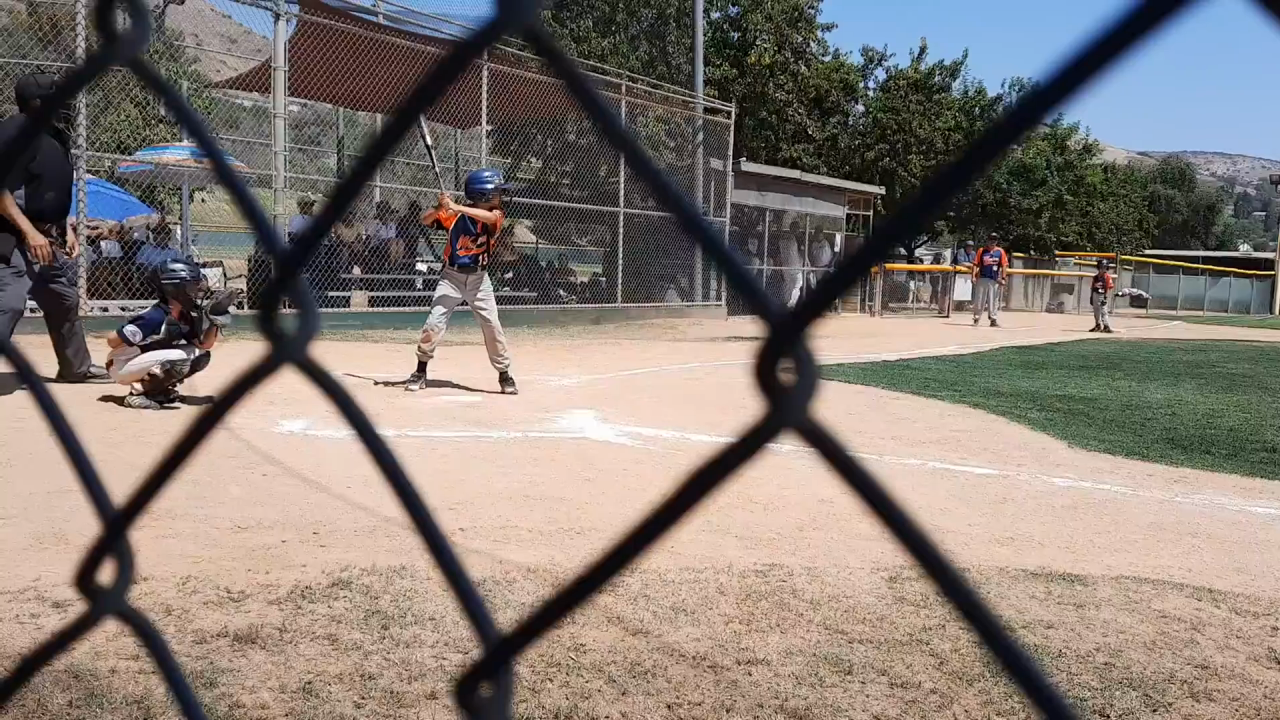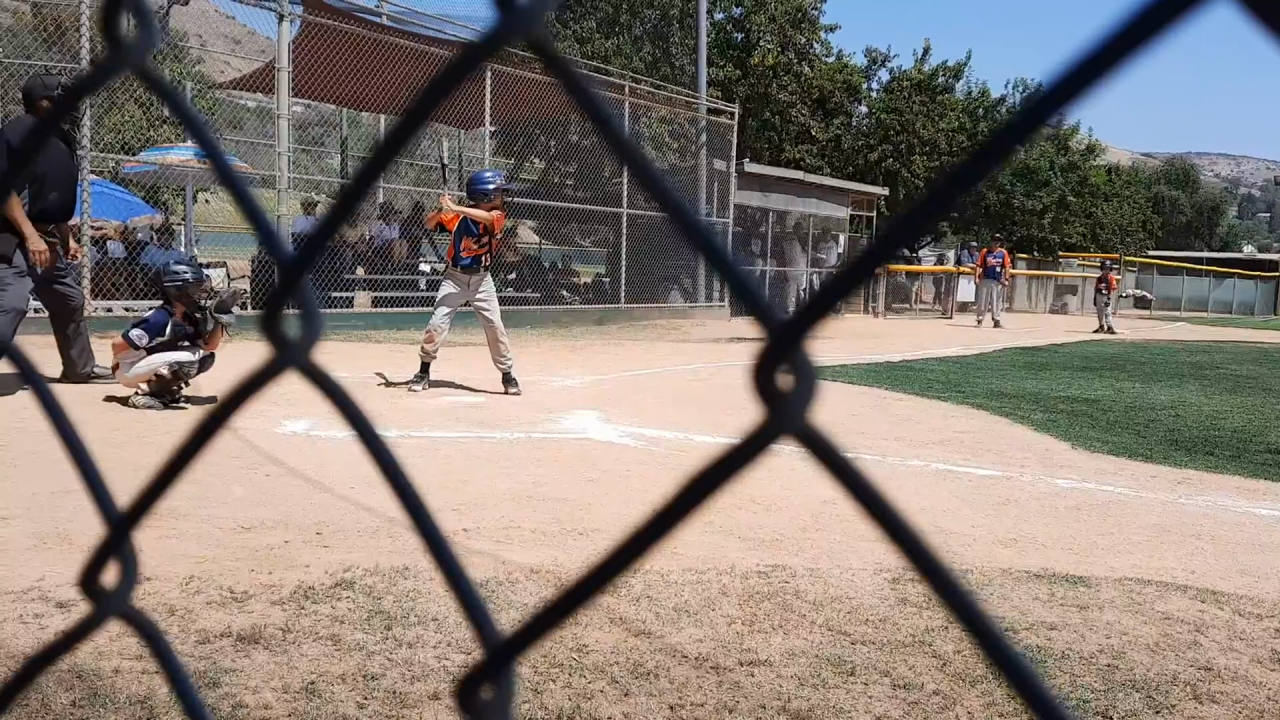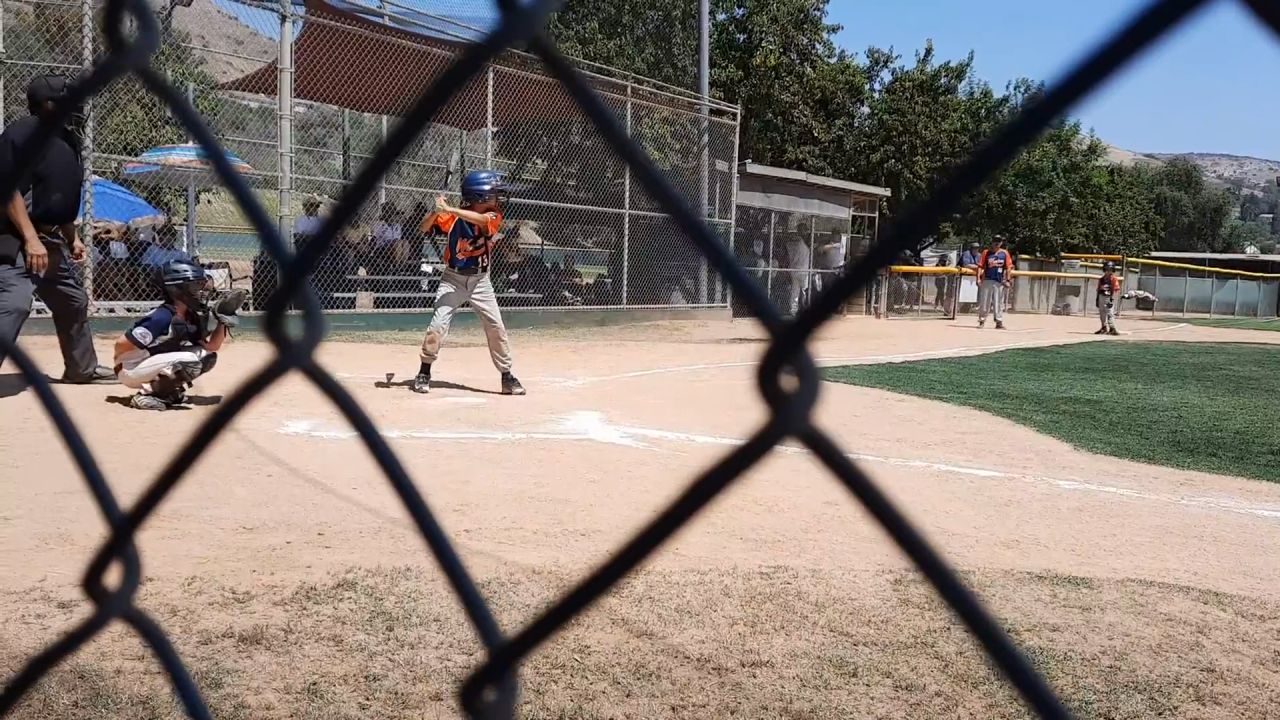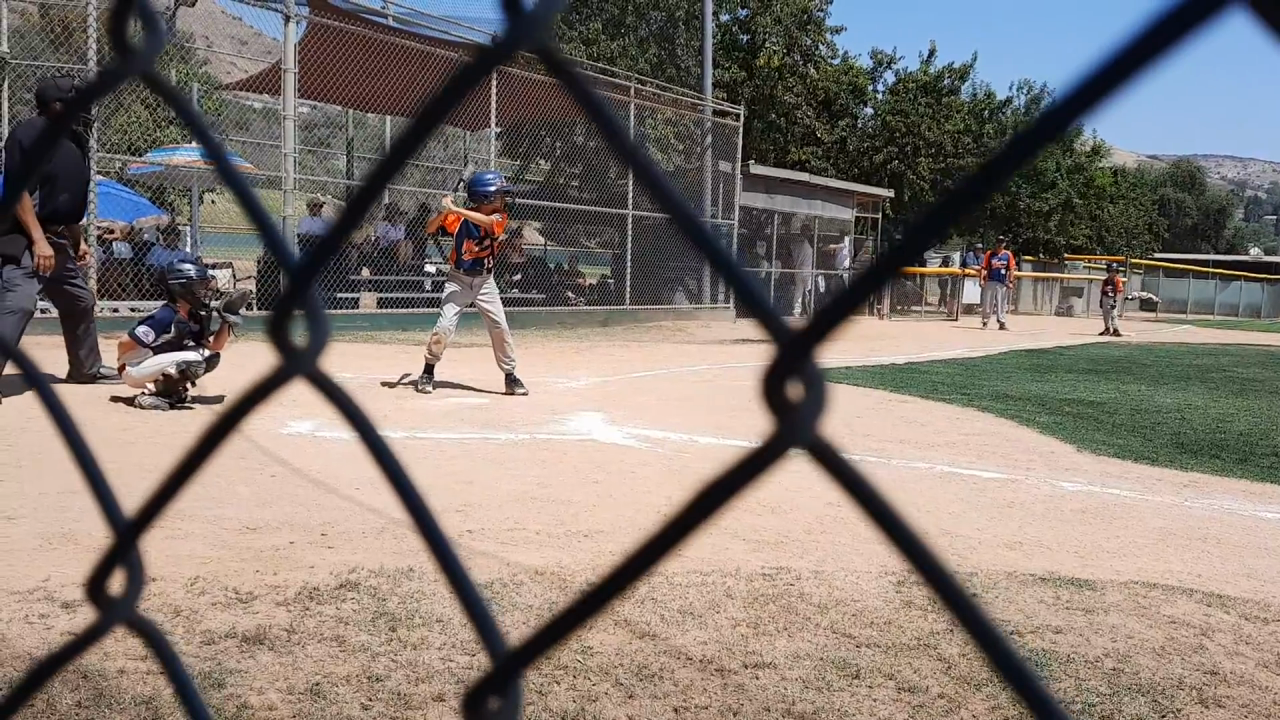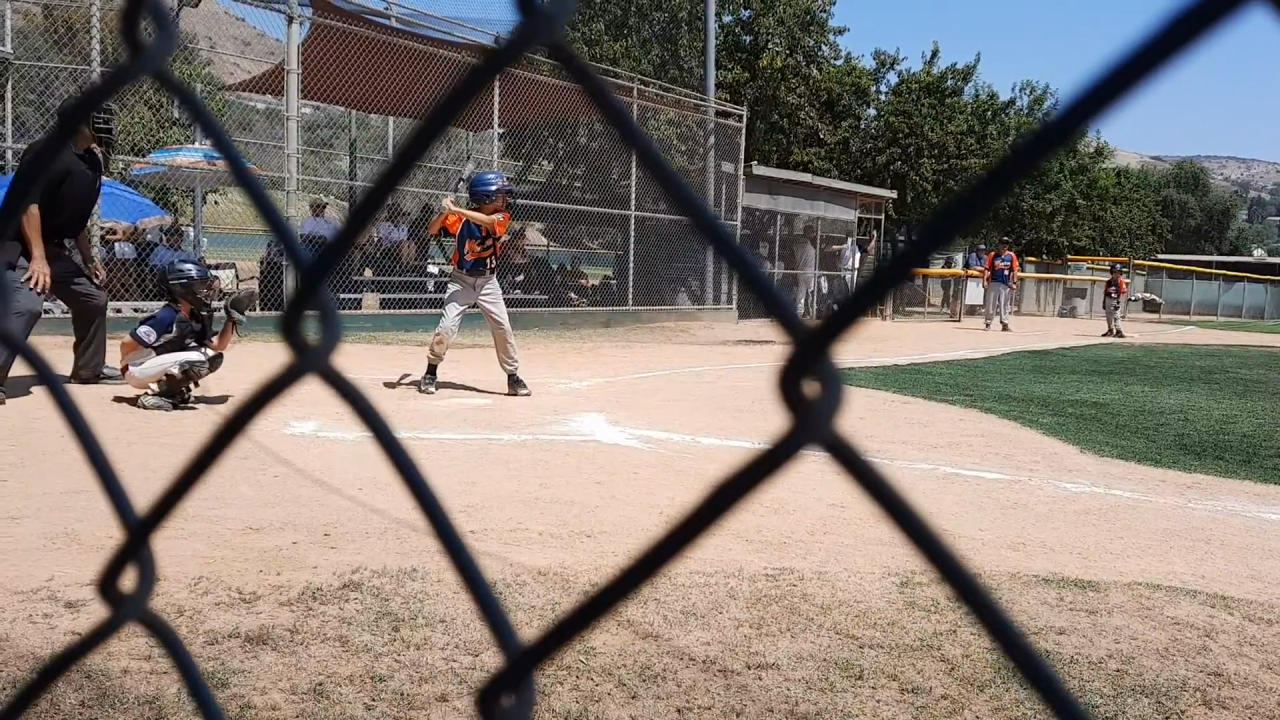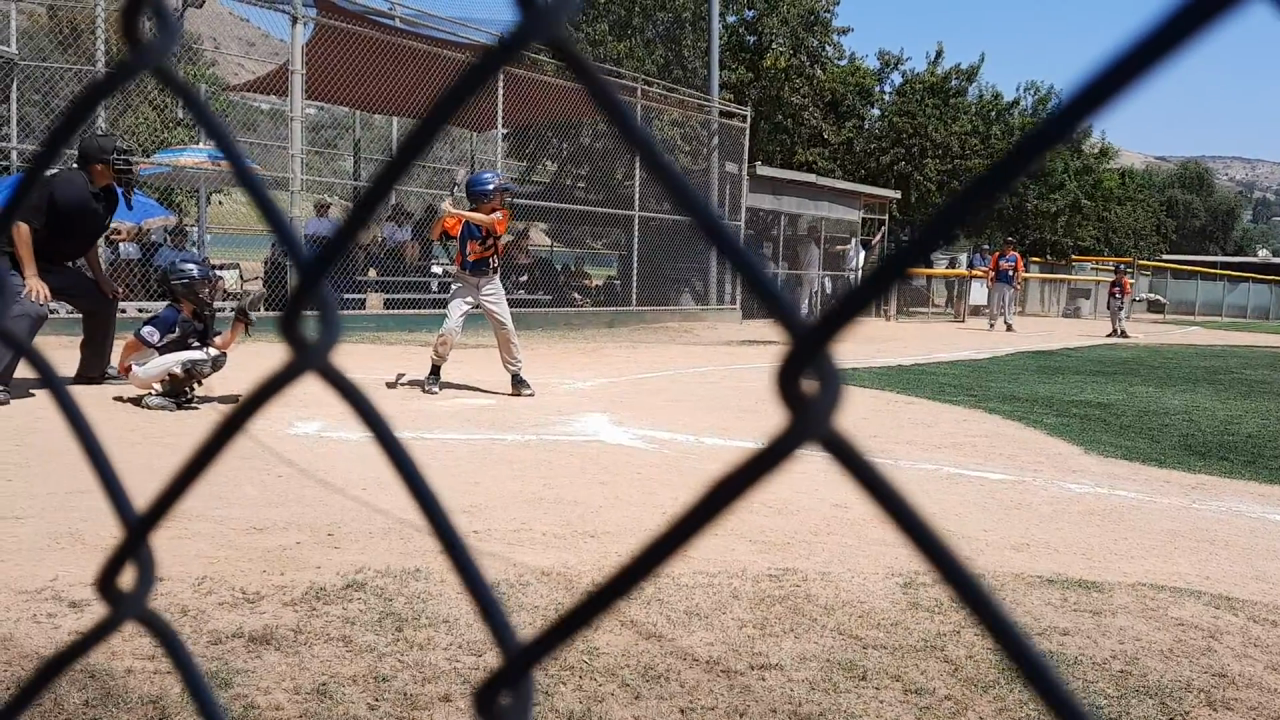
dt=0.4s
person 1, frame 1
left shoulder: (53, 136)
left wrist: (67, 230)
right wrist: (29, 231)
left hip: (47, 239)
left knee: (66, 301)
left ankle: (76, 367)
person 1, frame 2
left shoulder: (58, 137)
left wrist: (67, 238)
right wrist: (31, 236)
left hip: (49, 239)
left knee: (71, 301)
left ankle: (80, 367)
person 1, frame 3
left shoulder: (64, 138)
left wrist: (73, 237)
right wrist: (31, 239)
left hip: (53, 242)
left knee: (75, 302)
left ankle: (82, 368)
person 1, frame 4
left shoulder: (73, 139)
right shoulder: (30, 133)
left wrist: (78, 240)
right wrist: (39, 241)
left hip: (59, 243)
right hip: (27, 241)
left knee: (81, 302)
left ankle: (86, 369)
person 1, frame 5
left shoulder: (92, 160)
right elbow: (27, 204)
left wrist: (89, 257)
right wrist: (38, 258)
left hip: (56, 249)
left knee: (93, 298)
right knee: (25, 305)
left ankle: (89, 368)
person 1, frame 6
left shoulder: (109, 196)
right shoulder: (64, 185)
left wrist: (100, 278)
right wrist: (31, 276)
left hip: (53, 263)
left knee: (104, 300)
right knee: (31, 307)
left ankle: (93, 370)
person 2, frame 1
left shoulder: (497, 214)
right shoulder: (455, 214)
left elbow: (490, 217)
right elbow: (426, 221)
left wrist: (457, 208)
right wrist: (441, 207)
left hip: (479, 279)
right hip: (452, 276)
left knee: (493, 326)
right knee: (434, 324)
left ankle: (504, 375)
right ankle: (420, 371)
person 2, frame 2
left shoulder: (498, 215)
right shoulder: (457, 215)
left elbow: (487, 218)
right elbow: (429, 225)
left wrist: (455, 208)
right wrist: (442, 210)
left hip: (482, 280)
right hip: (455, 277)
left knee: (495, 327)
right knee: (437, 324)
left ankle: (507, 375)
right ankle: (423, 372)
person 2, frame 3
left shoulder: (494, 216)
right shoulder: (453, 216)
left elbow: (480, 220)
right elbow: (425, 228)
left wrist: (449, 209)
right wrist: (437, 211)
left hip: (480, 280)
right hip: (453, 278)
left knee: (496, 326)
right knee: (438, 325)
left ankle: (507, 376)
right ankle: (424, 372)
person 2, frame 4
left shoulder: (500, 218)
right shoulder: (459, 217)
left elbow: (486, 221)
right elbow: (430, 229)
left wrist: (455, 209)
right wrist: (445, 211)
left hip: (485, 282)
right hip: (458, 280)
left knee: (500, 328)
right knee: (444, 327)
left ankle: (510, 376)
right ankle: (428, 372)
person 2, frame 5
left shoulder: (502, 217)
right shoulder: (461, 217)
left elbow: (487, 221)
right elbow: (432, 230)
left wrist: (455, 209)
right wrist: (445, 211)
left hip: (488, 282)
right hip: (461, 280)
left knee: (503, 328)
right knee: (446, 327)
left ankle: (513, 377)
right ankle: (430, 373)
person 2, frame 6
left shoulder: (501, 216)
right shoulder: (461, 219)
left elbow: (487, 221)
right elbow: (434, 236)
left wrist: (454, 212)
right wrist: (445, 215)
left hip: (490, 282)
right hip: (464, 281)
left knee: (506, 329)
right knee: (450, 328)
left ankle: (516, 378)
right ankle: (434, 374)
person 3, frame 1
left shoulder: (185, 317)
right shoulder: (155, 317)
left elbow: (204, 345)
right elbow: (112, 340)
left wrist: (215, 322)
left hip: (145, 361)
right hip: (123, 368)
left knee: (201, 355)
right knee: (178, 360)
left ankle: (159, 389)
right ankle: (138, 392)
person 3, frame 2
left shoulder: (189, 318)
right shoulder: (160, 319)
left elbow: (209, 346)
right elbow: (117, 345)
right wrist: (128, 359)
left hip: (152, 363)
right hip: (128, 370)
left knee: (205, 356)
right knee: (185, 361)
left ankle: (161, 390)
right ankle: (144, 393)
person 3, frame 3
left shoulder: (191, 317)
right shoulder: (162, 318)
left elbow: (211, 346)
right elbow: (121, 343)
right wrist: (121, 364)
left hip: (155, 364)
right hip: (131, 370)
left knee: (207, 356)
right knee: (189, 362)
left ankle: (165, 390)
right ankle: (146, 394)
person 3, frame 4
left shoulder: (194, 317)
right shoulder: (165, 316)
left elbow: (215, 346)
right elbow: (125, 343)
left wrist: (227, 319)
right wrist: (125, 364)
left hip: (157, 364)
right hip: (135, 370)
left knee: (210, 356)
right knee: (193, 361)
left ankle: (168, 389)
right ankle: (150, 393)
person 3, frame 5
left shoulder: (196, 317)
right shoulder: (166, 317)
left elbow: (218, 345)
right elbow: (127, 343)
left wrist: (231, 318)
right wrist: (126, 365)
left hip: (160, 365)
right hip: (138, 371)
left knee: (213, 357)
right knee: (196, 361)
left ankle: (172, 390)
right ankle: (152, 394)
person 3, frame 6
left shoulder: (199, 317)
right shoulder: (169, 317)
left elbow: (222, 344)
right elbow: (132, 344)
left wrist: (240, 318)
right wrist: (123, 367)
left hip: (164, 365)
right hip: (142, 370)
left knee: (217, 357)
right knee: (200, 361)
left ankle: (176, 390)
right ankle: (157, 394)
